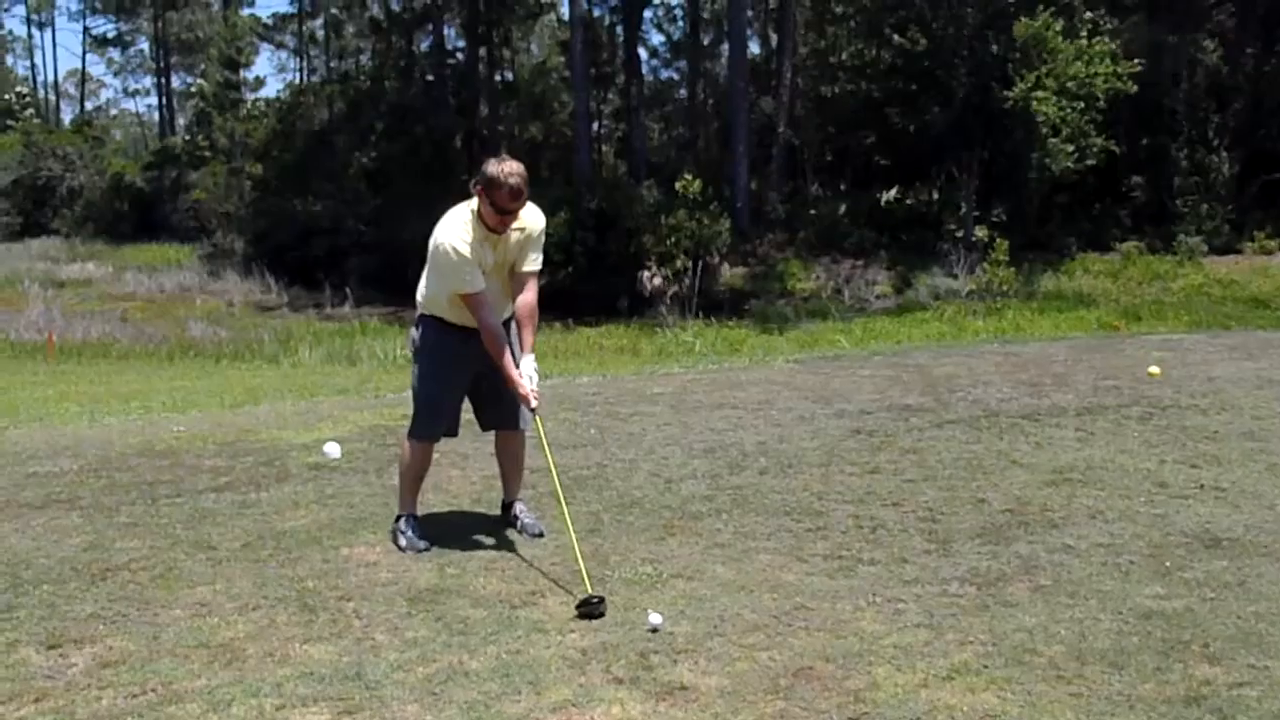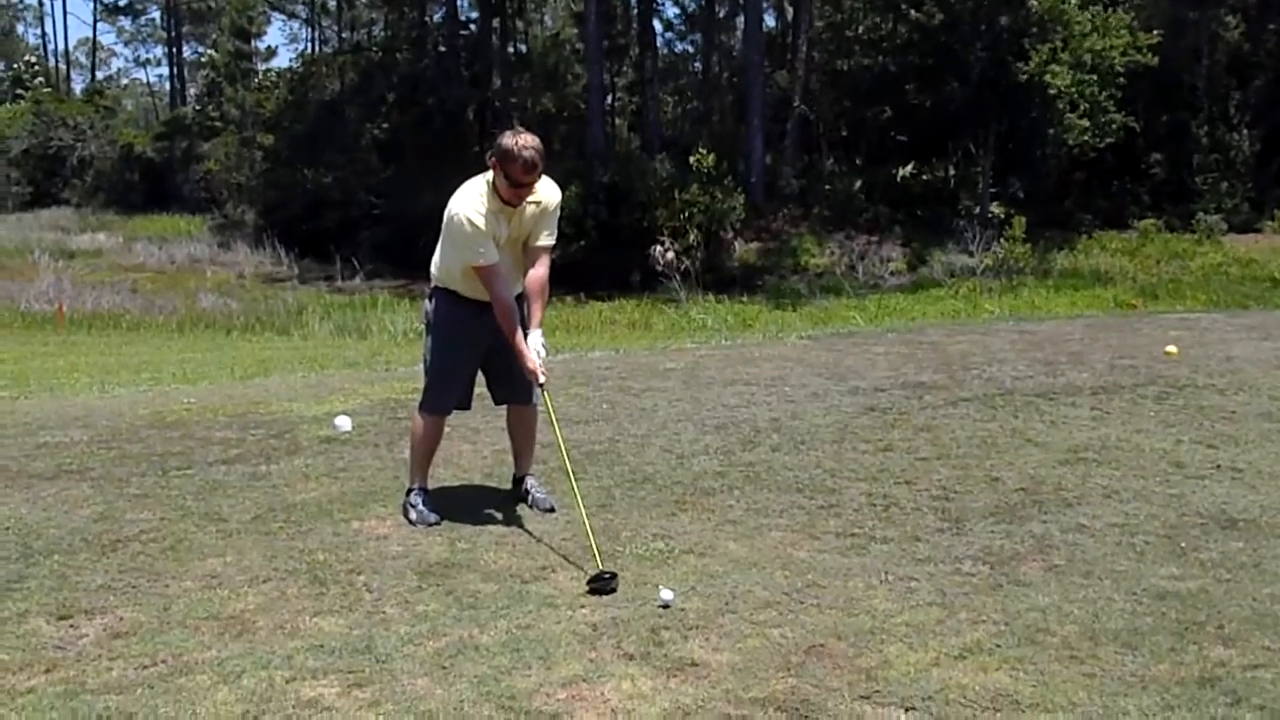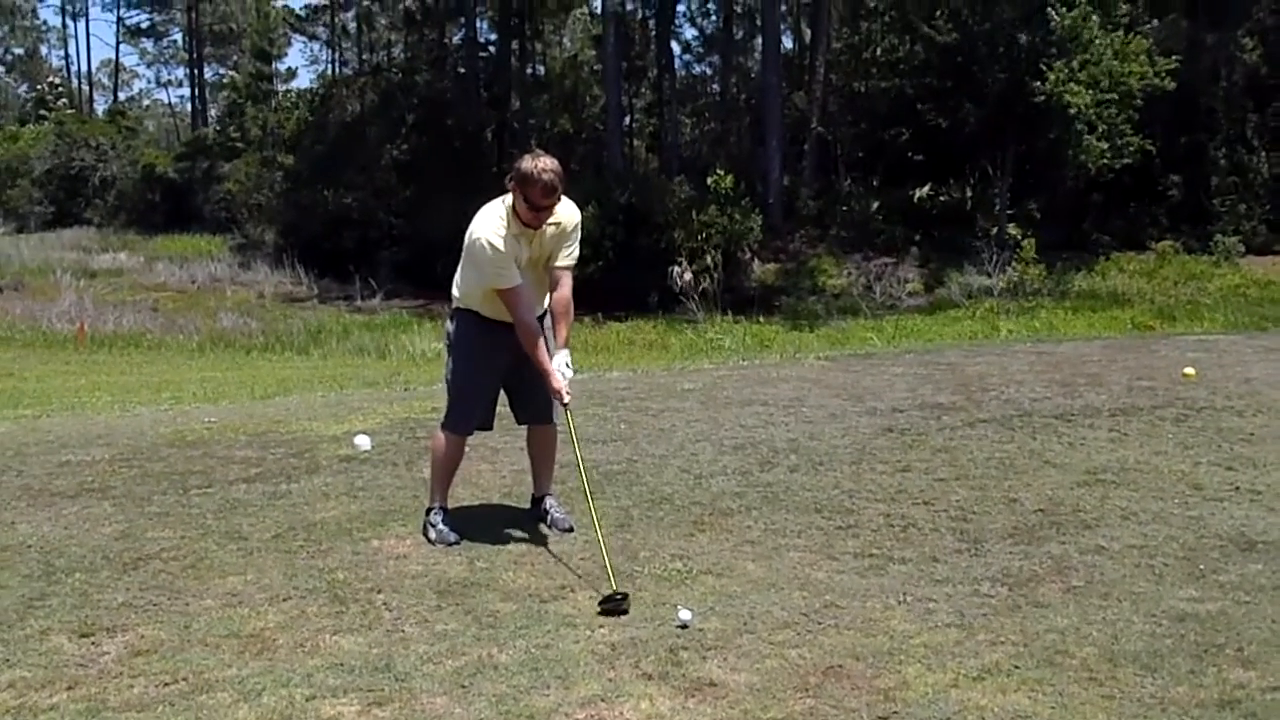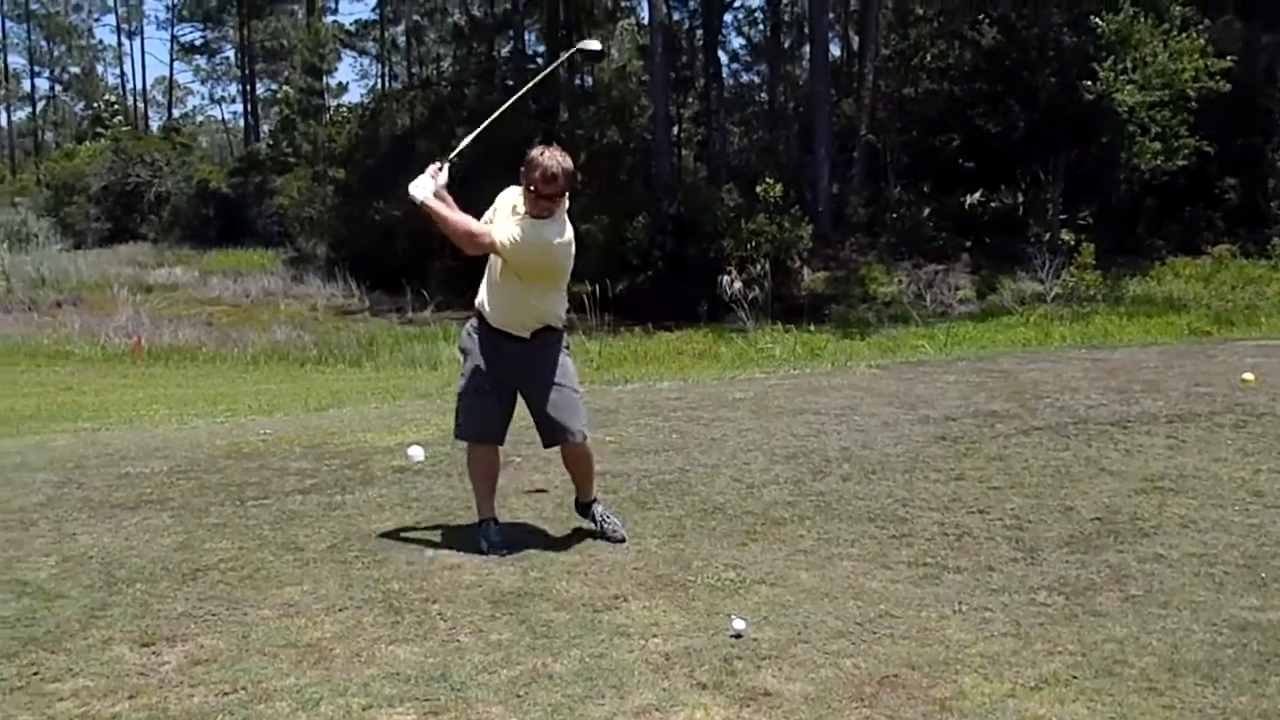
dt=0.7s
person 1, frame 1
left shoulder: (532, 221)
right shoulder: (453, 238)
left elbow: (526, 290)
right elbow: (483, 315)
left wrist: (527, 357)
right wrist: (513, 378)
left hip: (497, 326)
right hip: (444, 329)
left knee: (512, 420)
right knee: (426, 427)
left ankle: (512, 503)
right ankle: (406, 516)
person 1, frame 2
left shoulder: (547, 196)
right shoulder: (467, 209)
left elbow: (537, 266)
right elbow: (496, 289)
left wrist: (535, 332)
right wrist: (521, 352)
left hip: (511, 302)
right hip: (457, 303)
left knee: (523, 393)
right knee: (437, 401)
left ankle: (523, 478)
right ankle: (417, 490)
person 1, frame 3
left shoulder: (568, 216)
right shoulder: (488, 233)
left elbow: (560, 286)
right elbow: (519, 311)
left wrist: (561, 352)
right wrist: (547, 372)
left hip: (532, 322)
right hip: (478, 323)
left knee: (544, 413)
right knee: (459, 420)
left ankle: (542, 498)
right ankle: (436, 509)
person 1, frame 4
left shoulder: (555, 238)
right shoulder: (509, 198)
left elbow: (477, 240)
right elbow: (476, 241)
left wrist: (427, 200)
right wrist: (441, 195)
left hip: (541, 343)
right hip: (487, 333)
left knee: (572, 433)
right knee: (481, 433)
left ankle: (589, 502)
right ankle: (488, 520)
